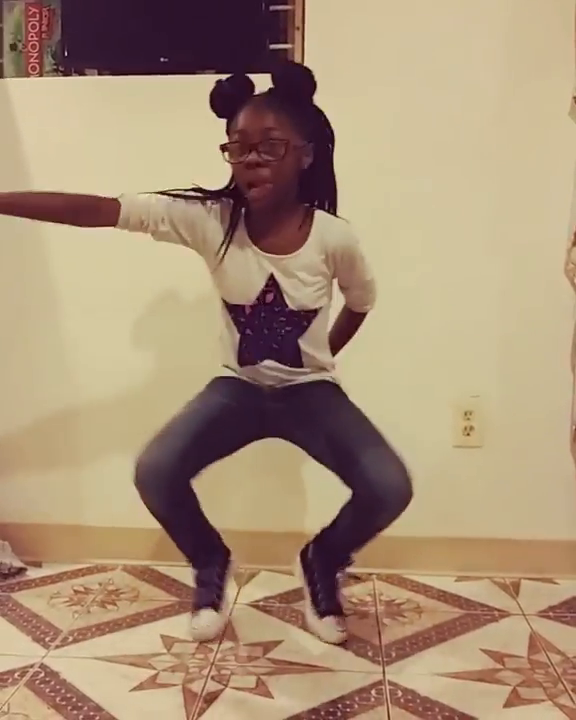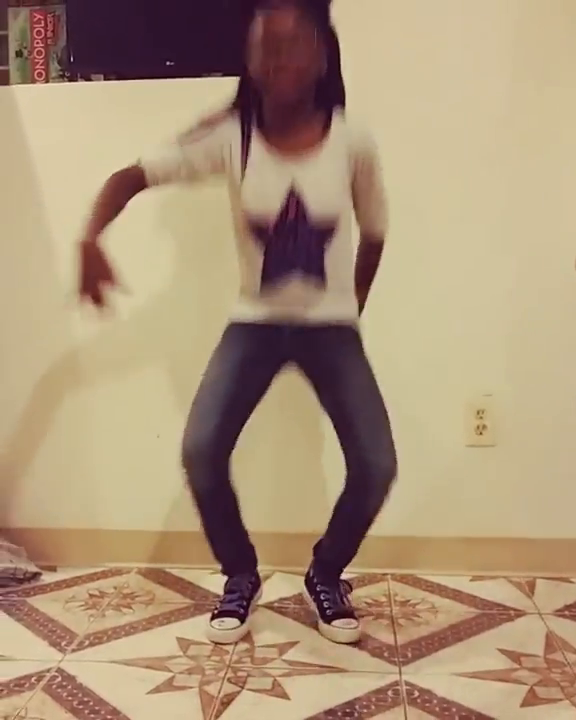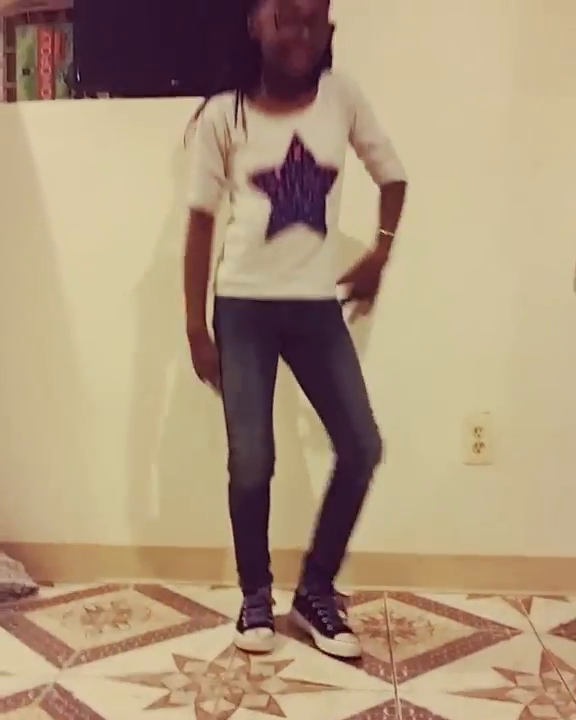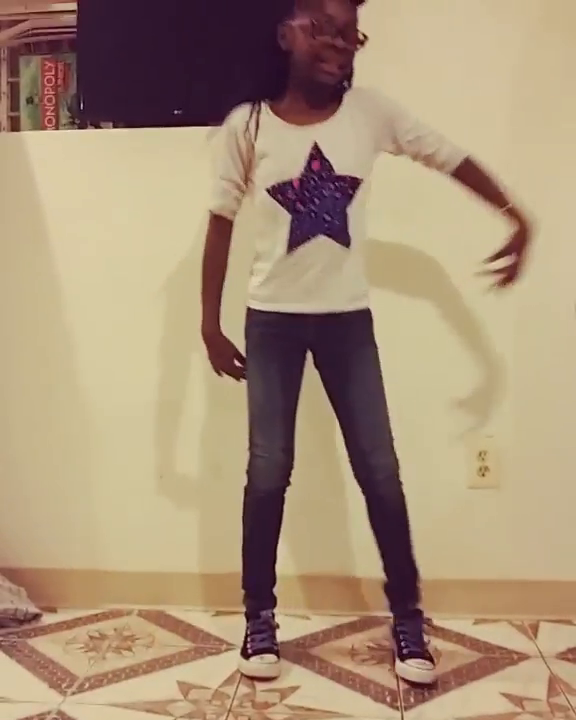
dt=0.3s
person 1, frame 1
left shoulder: (334, 238)
right shoulder: (208, 220)
left elbow: (361, 305)
right elbow: (101, 210)
left wrist: (319, 356)
left hip: (311, 392)
right hip: (238, 389)
left knee: (388, 490)
right knee: (155, 475)
left ankle: (322, 563)
right ankle: (212, 567)
person 1, frame 2
left shoulder: (352, 142)
right shoulder: (228, 140)
left elbow: (374, 234)
right elbow: (135, 175)
left wrist: (351, 312)
right wrist: (90, 238)
left hip: (330, 329)
right hip: (253, 327)
left knee: (375, 466)
right knee: (201, 452)
left ankle: (326, 572)
right ankle: (240, 574)
person 1, frame 3
left shoulder: (342, 98)
right shoulder: (222, 116)
left elbow: (390, 174)
right elbow: (201, 222)
left wrist: (380, 253)
right wrist: (194, 328)
left hip: (317, 306)
right hip: (242, 308)
left knee: (362, 446)
right knee: (250, 461)
left ankle: (316, 589)
right ankle: (256, 593)
person 1, frame 4
left shoulder: (370, 110)
right shoulder: (247, 124)
left elbow: (452, 158)
right elbow: (221, 223)
left wrist: (517, 216)
right wrist: (209, 322)
left hip: (347, 318)
right hip: (271, 318)
left knee: (379, 469)
right knee: (268, 471)
left ankle: (406, 613)
right ankle: (259, 615)
